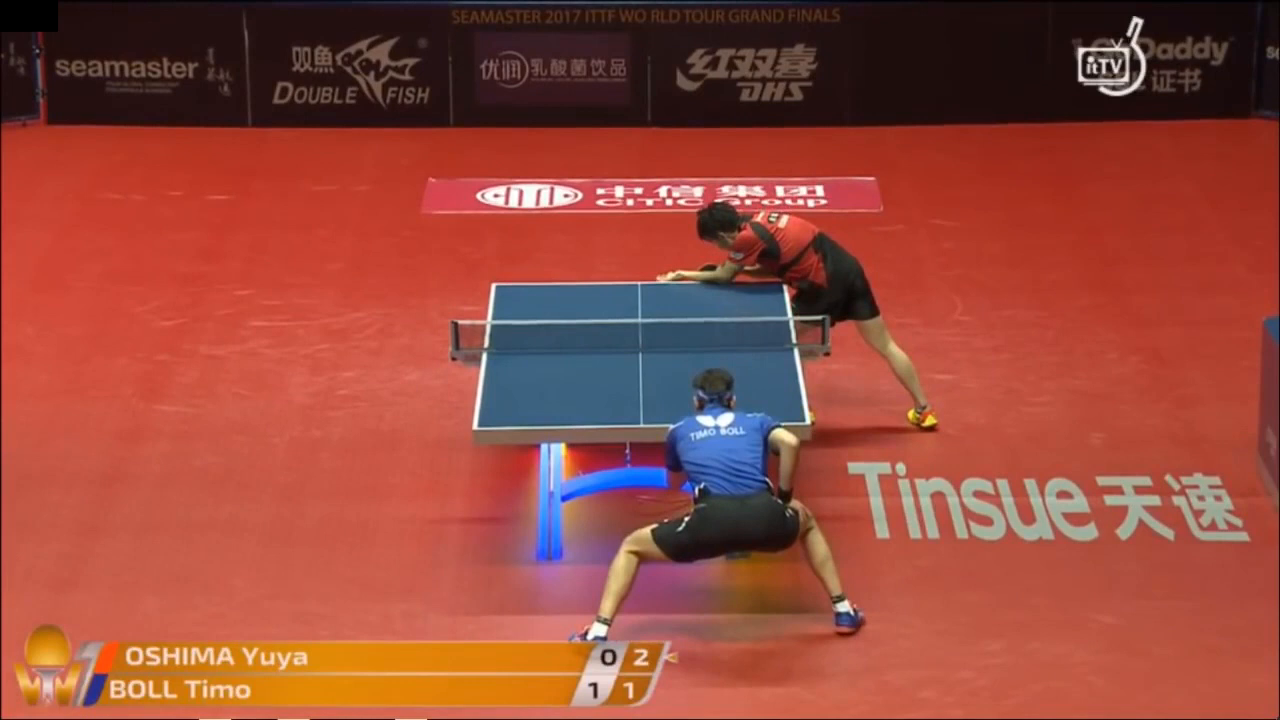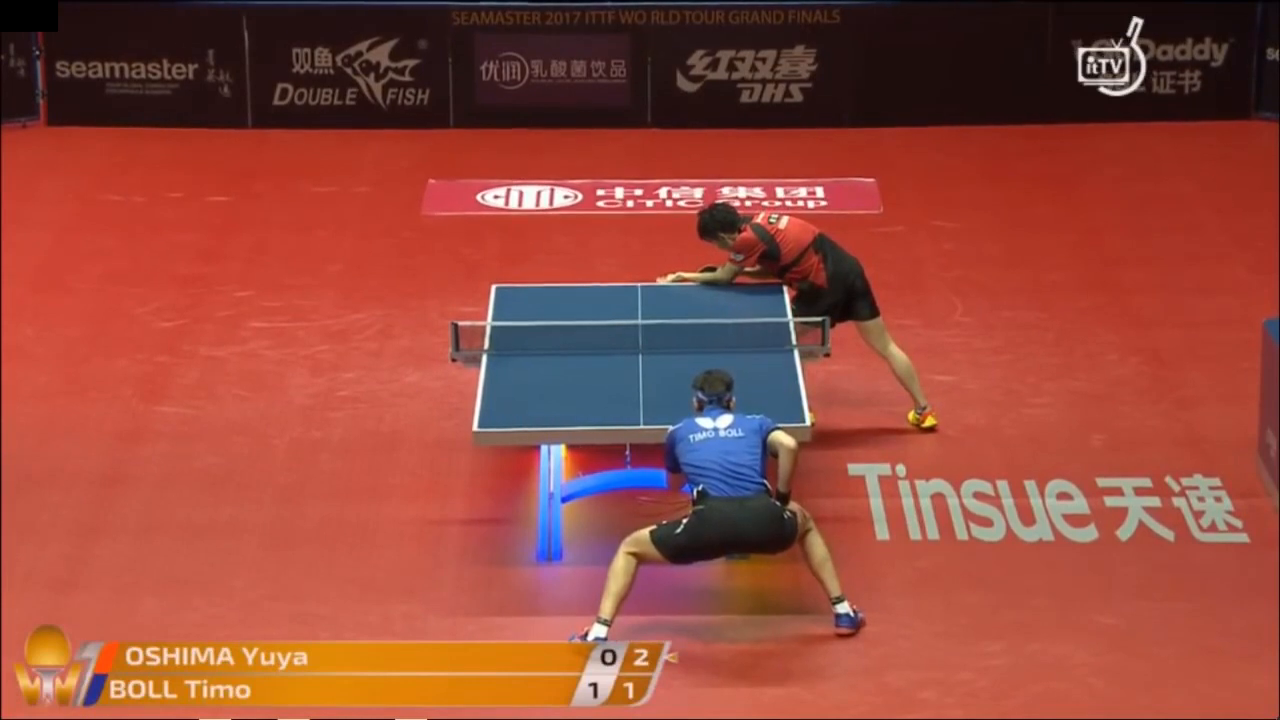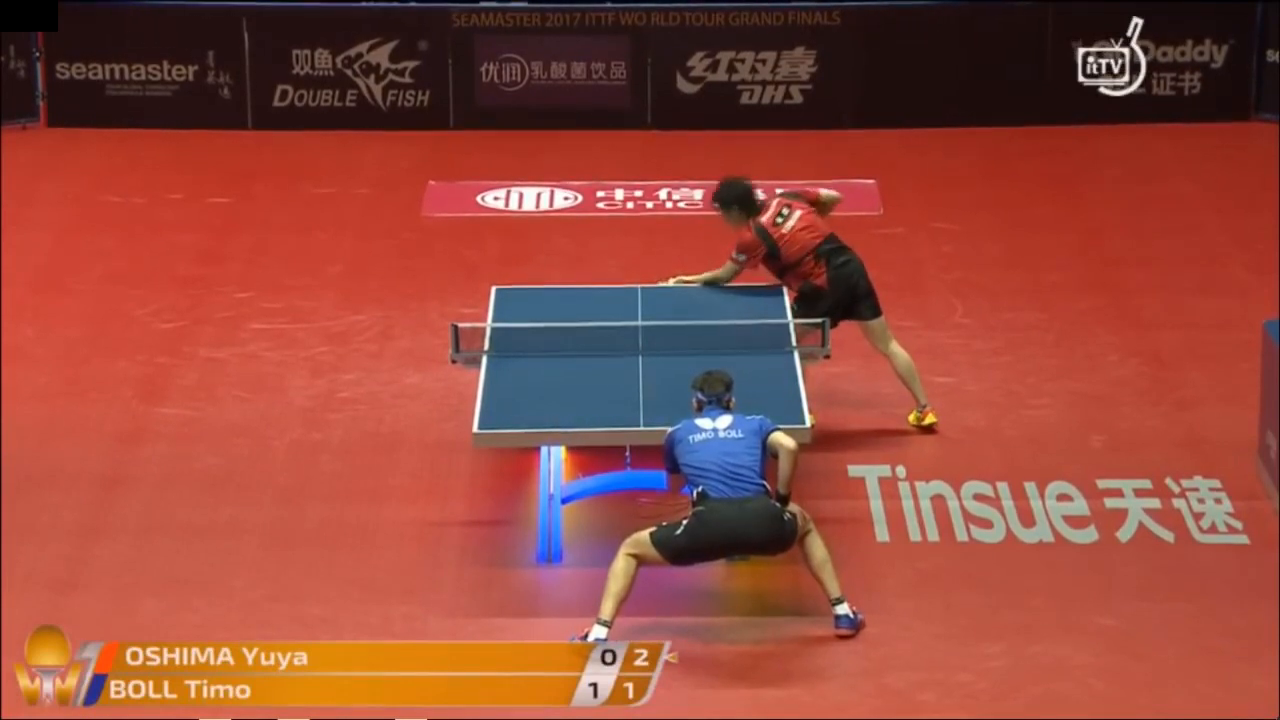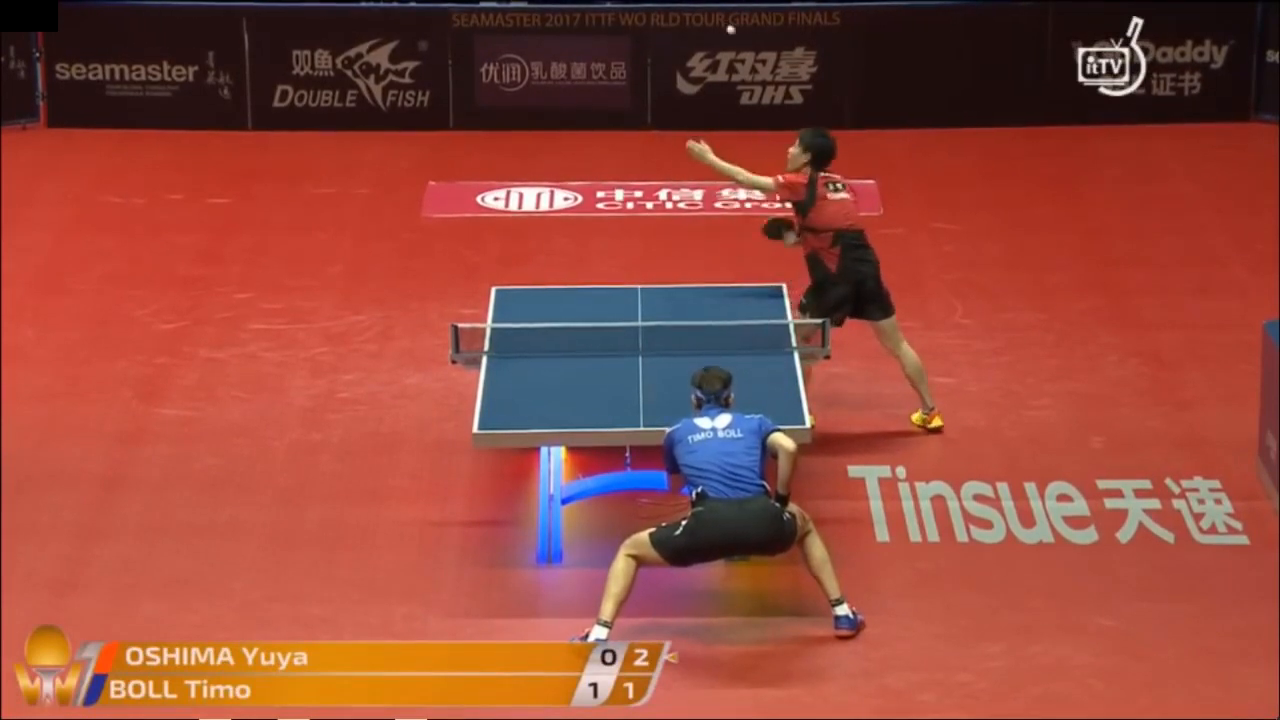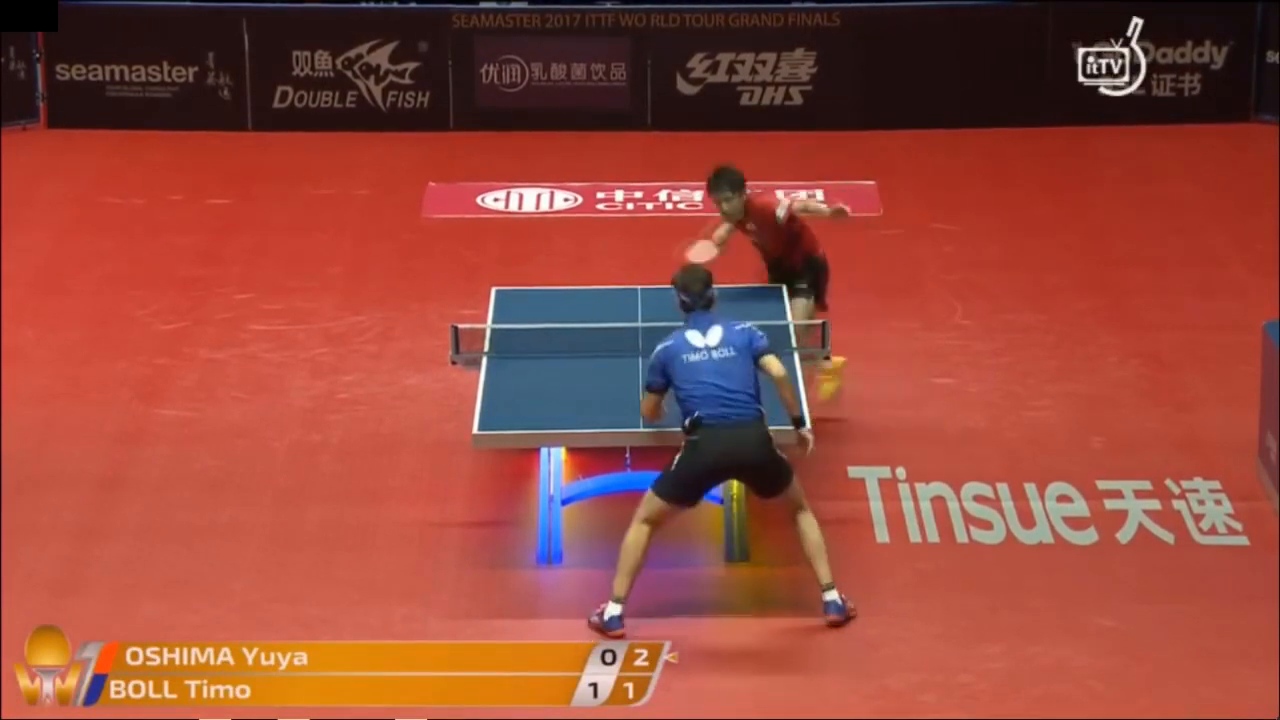
dt=0.7s
person 1, frame 1
left shoulder: (680, 430)
right shoulder: (757, 421)
right elbow: (790, 442)
right wrist: (785, 495)
left hip: (712, 520)
right hip: (764, 519)
left knee: (631, 547)
right knee: (807, 522)
left ankle: (598, 634)
right ankle: (844, 612)
person 1, frame 2
left shoulder: (679, 432)
right shoulder: (756, 423)
right elbow: (788, 445)
right wrist: (782, 498)
left hip: (710, 523)
right hip: (763, 520)
left knee: (629, 548)
right knee: (804, 523)
left ankle: (598, 635)
right ankle: (843, 614)
person 1, frame 3
left shoulder: (678, 433)
right shoulder: (755, 423)
right elbow: (788, 446)
right wrist: (782, 499)
left hip: (710, 525)
right hip: (762, 522)
left knee: (629, 549)
right knee: (804, 524)
left ankle: (598, 635)
right ankle: (843, 614)
person 1, frame 4
left shoulder: (677, 433)
right shoulder: (755, 423)
right elbow: (788, 448)
right wrist: (782, 500)
left hip: (708, 525)
right hip: (761, 523)
left knee: (629, 551)
right knee: (803, 525)
left ankle: (599, 636)
right ankle: (842, 615)
person 1, frame 5
left shoulder: (668, 347)
right shoulder: (745, 332)
left elbow: (650, 414)
right elbow: (779, 374)
left wrist: (660, 399)
right wrist: (799, 423)
left hip: (703, 446)
right hip: (753, 441)
left knee: (643, 521)
right knee: (801, 508)
left ankle: (613, 613)
right ankle: (831, 599)
person 2, frame 1
left shoulder: (748, 238)
right shoulder: (761, 219)
left elbow: (723, 277)
left wrist: (681, 275)
right wrist: (743, 269)
left hip: (826, 284)
right hip: (848, 267)
right knee: (885, 345)
right ankle: (923, 409)
person 2, frame 2
left shoulder: (748, 239)
right shoulder: (762, 220)
left elbow: (724, 278)
left wrist: (681, 277)
right wrist: (745, 270)
left hip: (826, 285)
right hip: (849, 268)
right knee: (885, 346)
right ankle: (923, 410)
person 2, frame 3
left shoulder: (753, 236)
right shoulder: (788, 198)
left elbow: (725, 276)
right elbow: (834, 198)
left wrist: (683, 280)
left hip: (824, 287)
right hip: (852, 268)
right knee: (887, 344)
right ankle: (923, 409)
person 2, frame 4
left shoulder: (802, 183)
right shoulder: (841, 184)
left elbow: (751, 180)
left wrist: (709, 158)
right wrist: (803, 237)
left hip: (834, 276)
right hip: (867, 266)
left knee: (799, 341)
right knee: (897, 344)
right ankle: (929, 412)
person 2, frame 5
left shoulder: (764, 206)
right shoulder: (735, 208)
left elbow: (801, 207)
left wrist: (831, 209)
right wrist: (720, 237)
left hip: (808, 268)
right hip: (782, 270)
right ankle: (828, 365)
